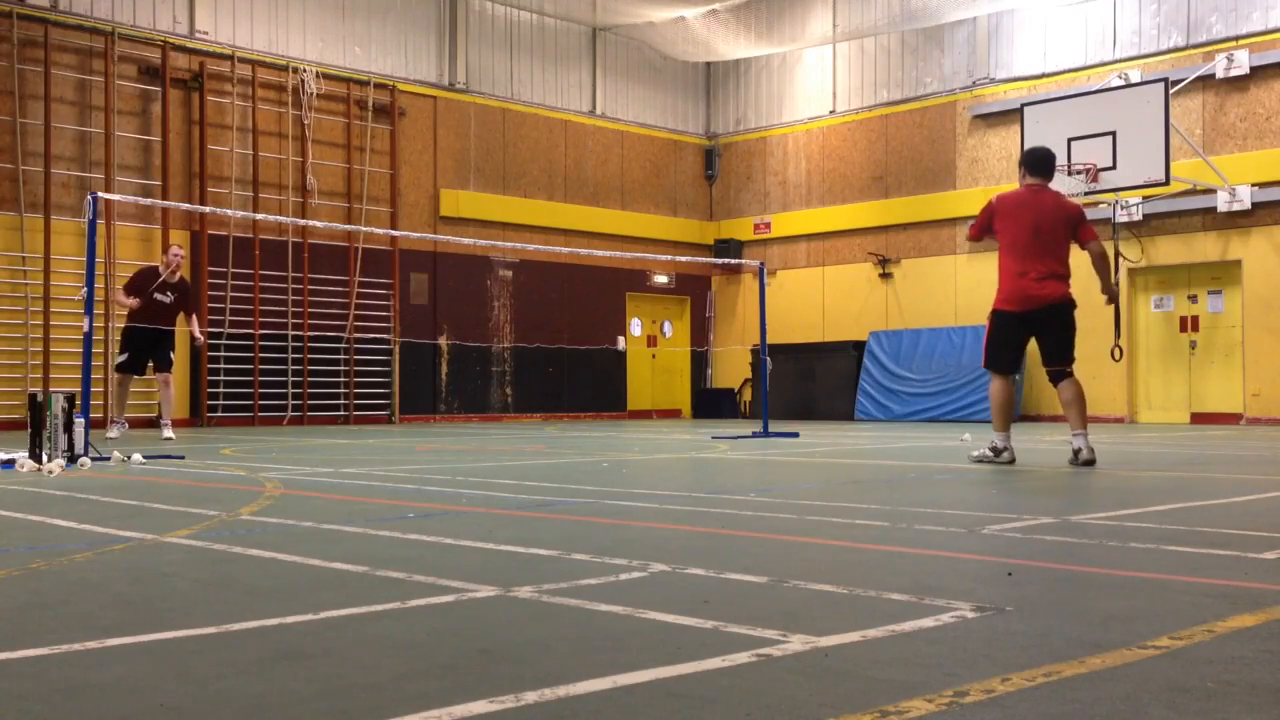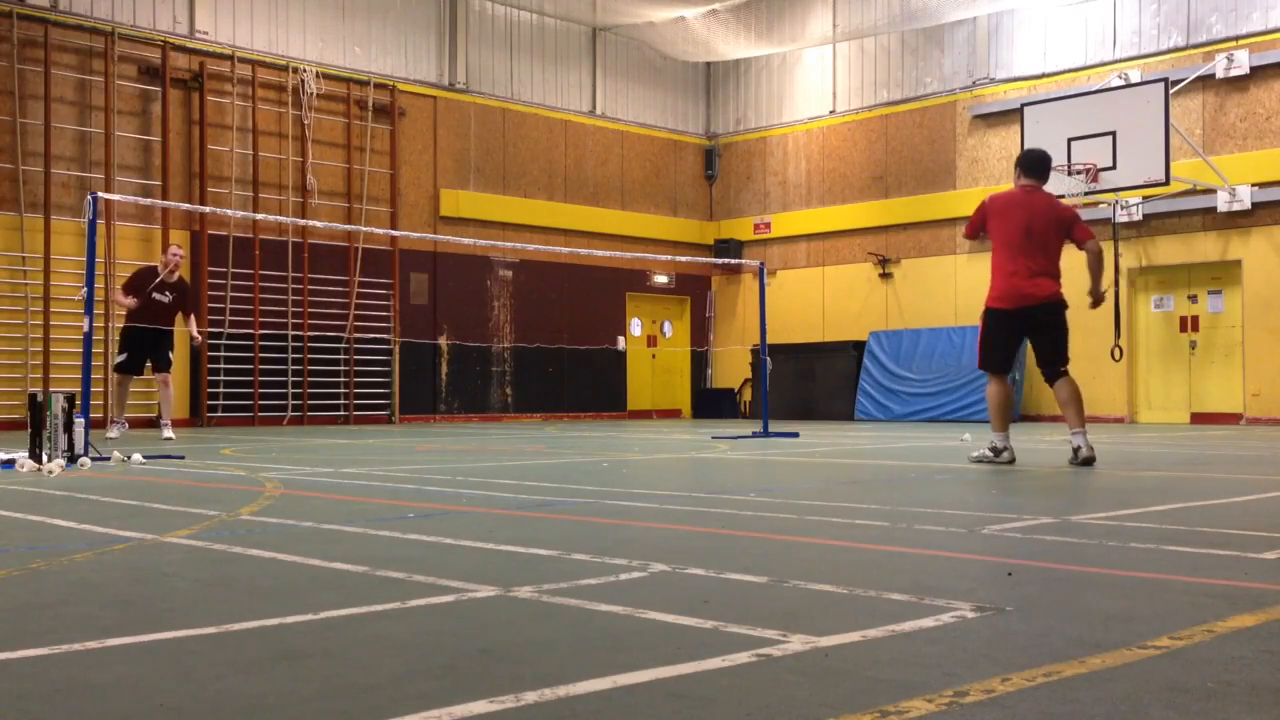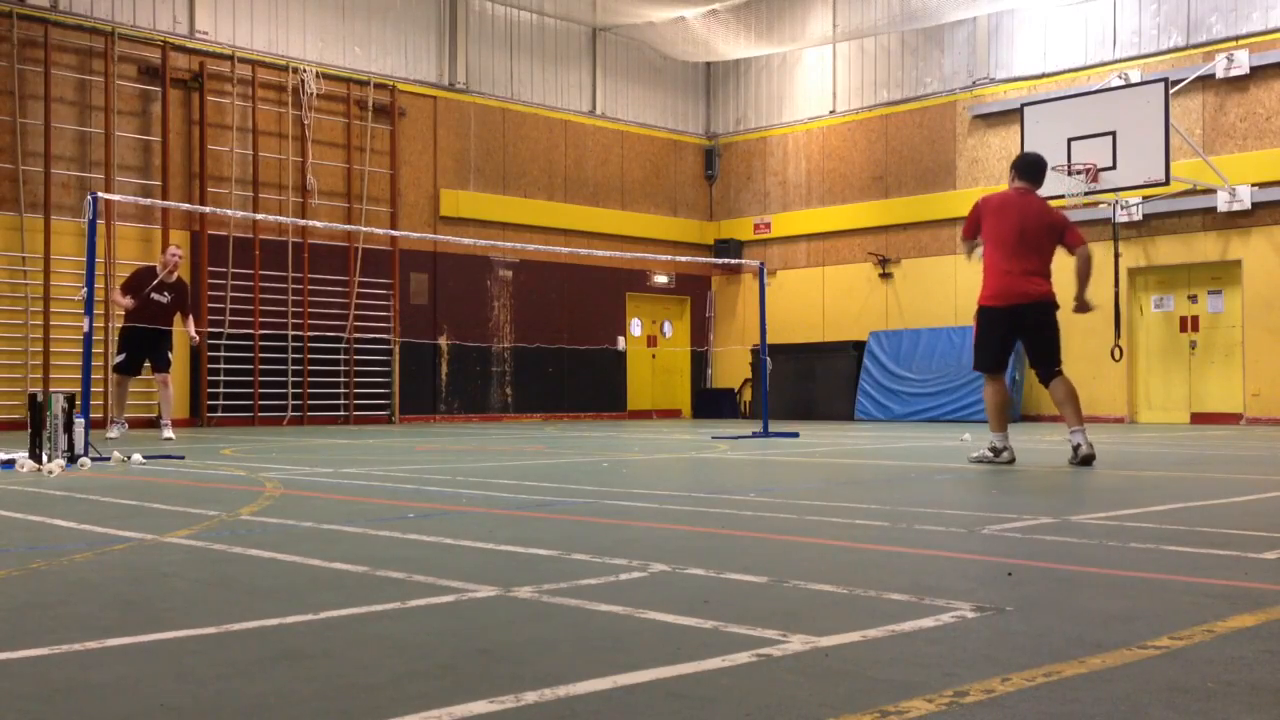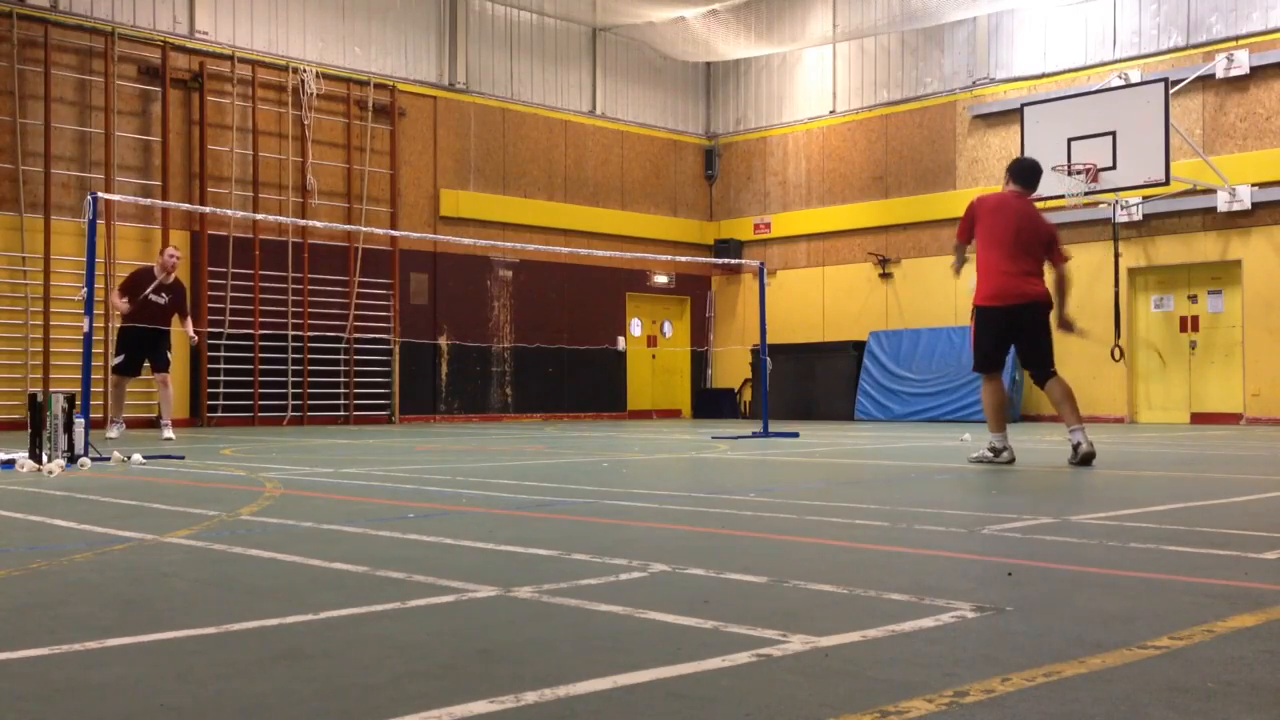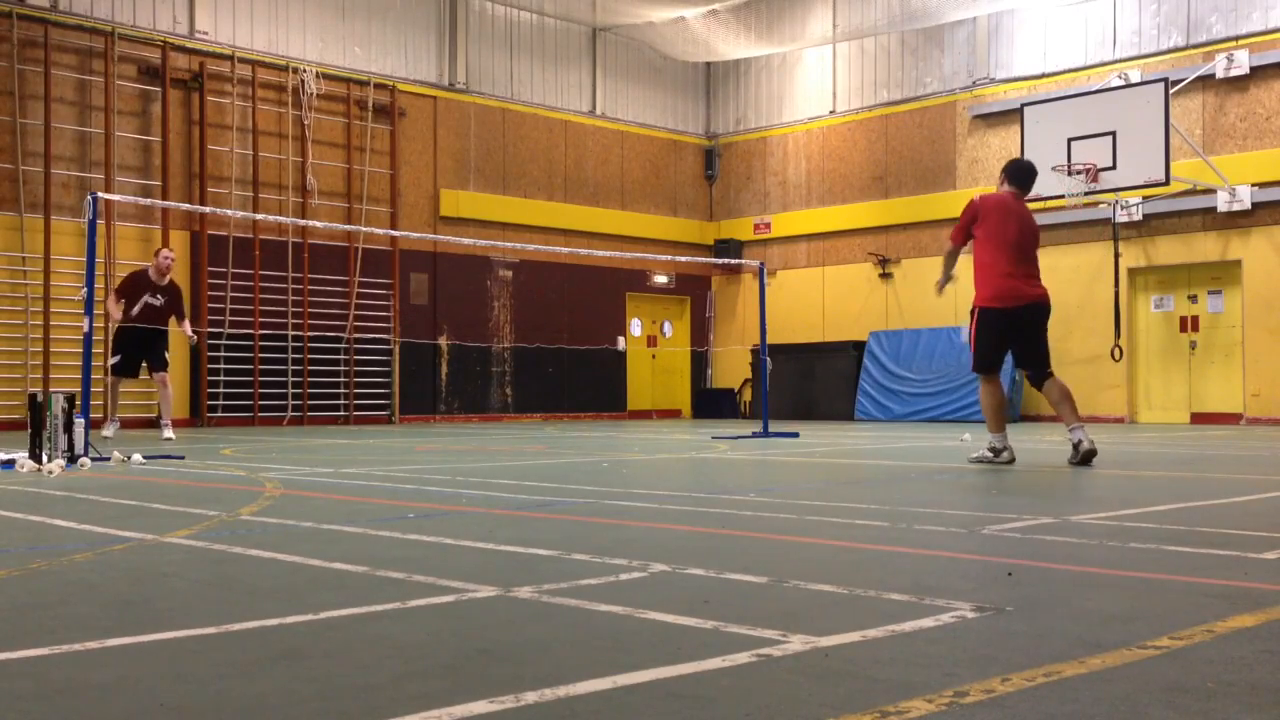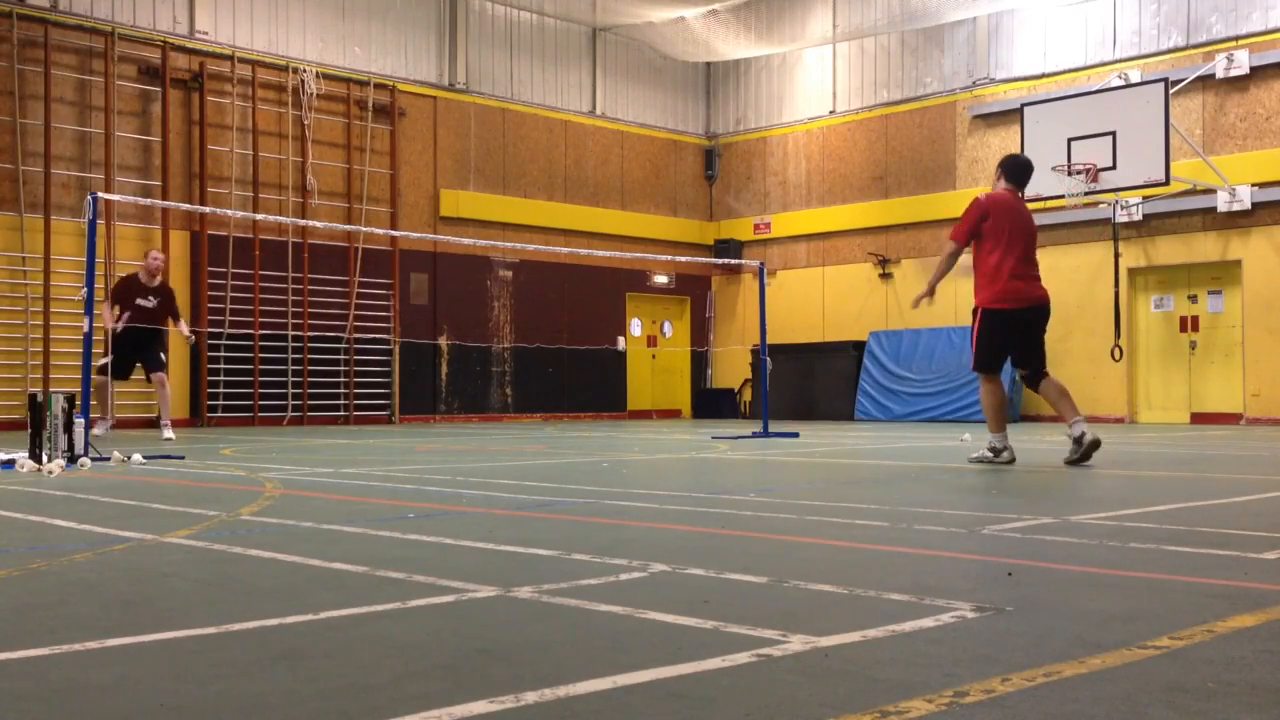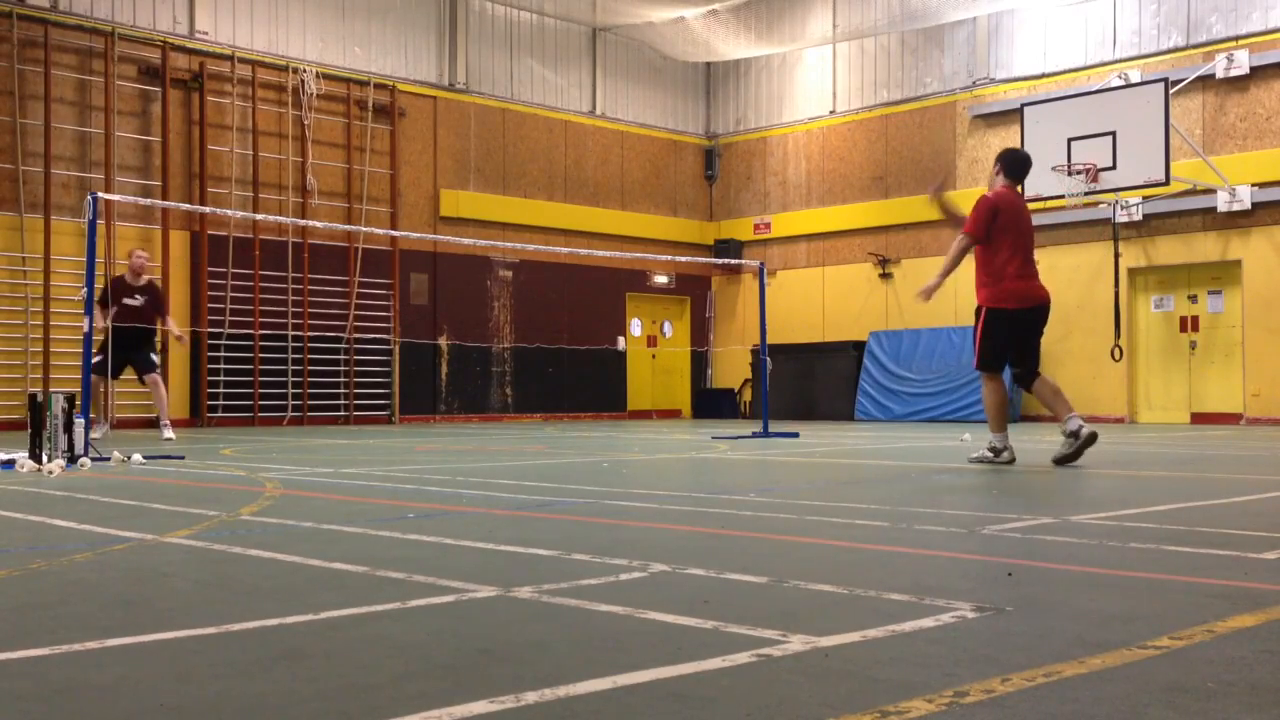
dt=0.1s
person 1, frame 1
left shoulder: (1001, 203)
right shoulder: (1069, 209)
left elbow: (973, 235)
right elbow: (1096, 250)
right wrist: (1108, 286)
left hip: (1013, 302)
right hip: (1056, 302)
left knee: (1000, 373)
right knee: (1062, 373)
left ankle: (1001, 446)
right ankle: (1081, 444)
person 1, frame 2
left shoulder: (994, 203)
right shoulder: (1062, 211)
left elbow: (970, 234)
right elbow: (1093, 248)
right wrist: (1095, 288)
left hip: (1004, 301)
right hip: (1047, 301)
left knee: (997, 373)
right knee: (1057, 373)
left ankle: (1000, 446)
right ankle: (1081, 443)
person 1, frame 3
left shoulder: (988, 203)
right shoulder: (1053, 216)
left elbow: (967, 239)
right elbow: (1083, 254)
left wrist: (974, 248)
right wrist: (1081, 296)
left hip: (997, 300)
right hip: (1039, 301)
left knee: (992, 374)
right knee: (1051, 373)
left ankle: (999, 446)
right ankle: (1080, 441)
person 1, frame 4
left shoulder: (982, 203)
right shoulder: (1042, 222)
left elbow: (961, 242)
right elbow: (1061, 271)
left wrist: (959, 263)
right wrist: (1061, 311)
left hip: (994, 300)
right hip: (1034, 301)
left knee: (990, 373)
right knee: (1045, 373)
left ankle: (999, 446)
right ankle: (1080, 440)
person 1, frame 5
left shoulder: (981, 204)
right shoulder: (1030, 222)
left elbow: (953, 247)
left wrist: (945, 275)
left hip: (994, 302)
right hip: (1033, 303)
left knee: (988, 374)
right knee: (1041, 374)
left ankle: (999, 446)
right ankle: (1080, 438)
person 1, frame 6
left shoulder: (985, 202)
right shoulder: (1024, 214)
left elbow: (956, 245)
left wrist: (931, 285)
right wrist: (971, 268)
left hip: (998, 302)
right hip: (1034, 301)
left knee: (988, 374)
right knee: (1036, 374)
left ankle: (999, 446)
right ankle: (1080, 431)
person 1, frame 7
left shoulder: (991, 200)
right shoulder: (1020, 208)
left elbow: (966, 239)
right elbow: (971, 224)
left wrist: (940, 277)
right wrist: (942, 203)
left hip: (1000, 301)
right hip: (1034, 300)
left knee: (991, 373)
right knee: (1026, 373)
left ankle: (999, 446)
right ankle: (1076, 426)
person 2, frame 1
left shoulder: (184, 286)
right shoulder: (145, 274)
left elbow: (190, 314)
right elbow: (119, 295)
left wrist: (196, 333)
right wrist: (128, 303)
left hip: (164, 336)
right hip: (136, 332)
left knee: (165, 378)
right knee: (122, 378)
left ankle: (166, 425)
right ankle: (118, 421)
person 2, frame 2
left shoulder: (182, 286)
right shoulder: (144, 274)
left elbow: (188, 314)
right elbow: (118, 294)
left wrist: (194, 333)
right wrist: (126, 302)
left hip: (162, 336)
right hip: (134, 333)
left knee: (164, 378)
right knee: (121, 378)
left ankle: (166, 425)
right ankle: (118, 421)
person 2, frame 3
left shoulder: (181, 287)
right shoulder: (142, 274)
left elbow: (186, 315)
right elbow: (117, 294)
left wrist: (192, 332)
right wrist: (124, 303)
left hip: (161, 336)
right hip: (133, 333)
left knee: (163, 378)
right knee: (120, 378)
left ankle: (166, 425)
right ankle: (118, 422)
person 2, frame 4
left shoulder: (178, 288)
right shoulder: (140, 275)
left elbow: (184, 315)
right elbow: (116, 294)
left wrist: (190, 332)
right wrist: (120, 306)
left hip: (159, 337)
right hip: (131, 335)
left knee: (163, 378)
right knee: (118, 379)
left ankle: (166, 425)
right ankle: (116, 422)
person 2, frame 5
left shoulder: (174, 290)
right shoulder: (135, 278)
left elbow: (181, 317)
right elbow: (113, 298)
left wrist: (188, 332)
right wrist: (115, 314)
left hip: (156, 338)
right hip: (128, 336)
left knee: (162, 378)
right knee: (113, 380)
left ankle: (166, 425)
right ankle: (112, 420)
person 2, frame 6
left shoulder: (166, 291)
right shoulder: (126, 283)
left elbow: (176, 317)
right elbow: (108, 305)
left wrist: (186, 333)
right wrist: (109, 323)
left hip: (153, 342)
right hip: (124, 340)
left knee: (160, 378)
right knee: (100, 381)
left ankle: (166, 424)
right ankle: (104, 419)
person 2, frame 7
left shoulder: (153, 289)
right shoulder: (114, 284)
left elbow: (164, 316)
right elbow: (100, 309)
left wrist: (175, 332)
right wrist: (100, 323)
left hip: (143, 343)
right hip: (115, 341)
left knee: (154, 379)
right knee: (93, 380)
left ankle: (165, 425)
right ankle: (100, 423)
